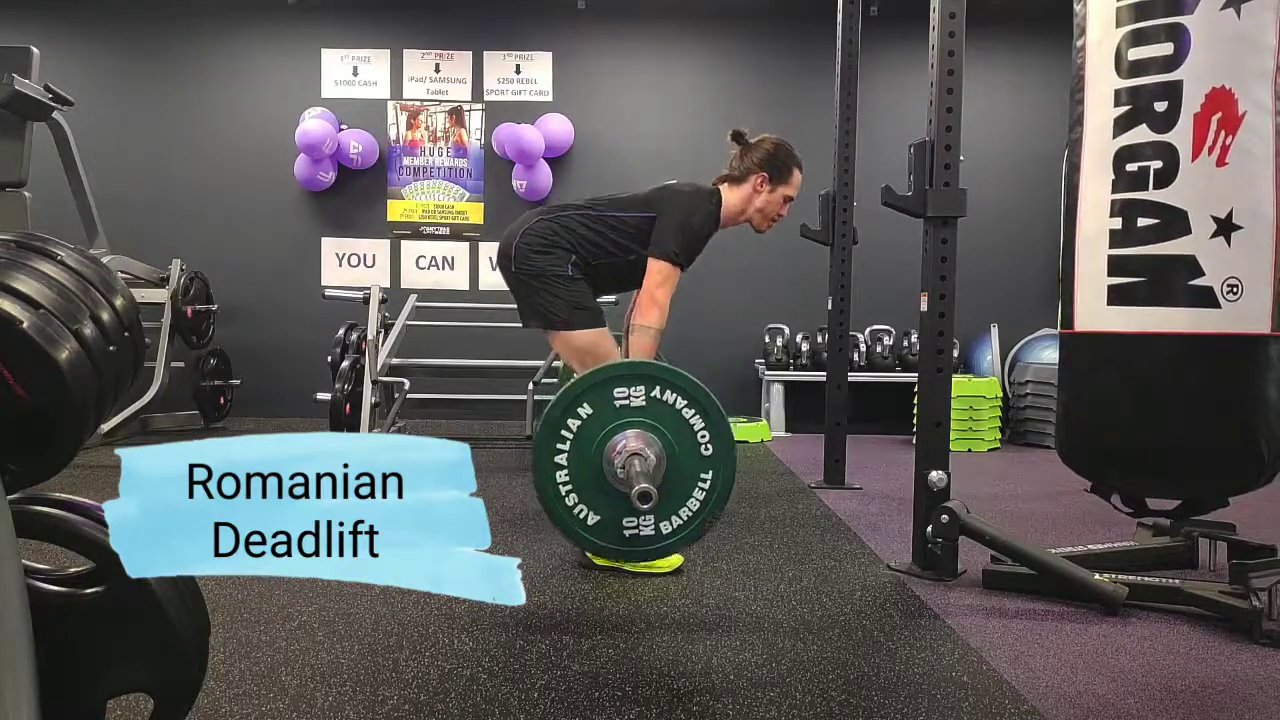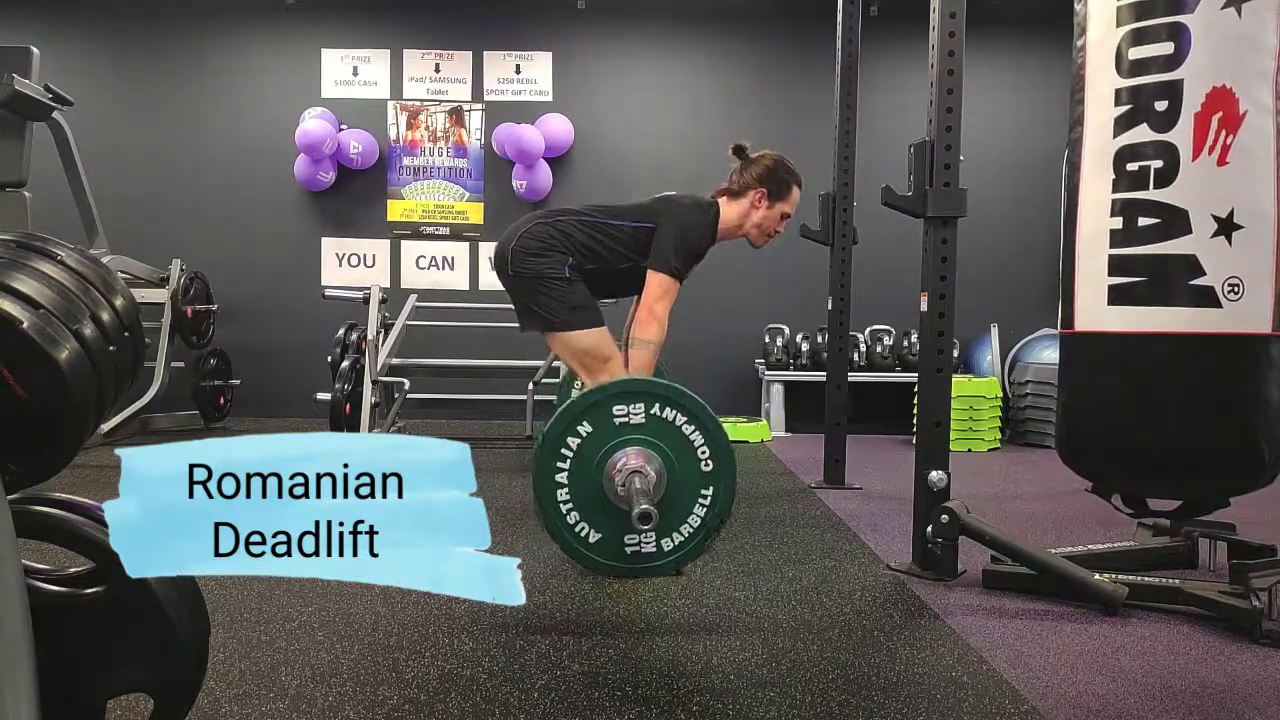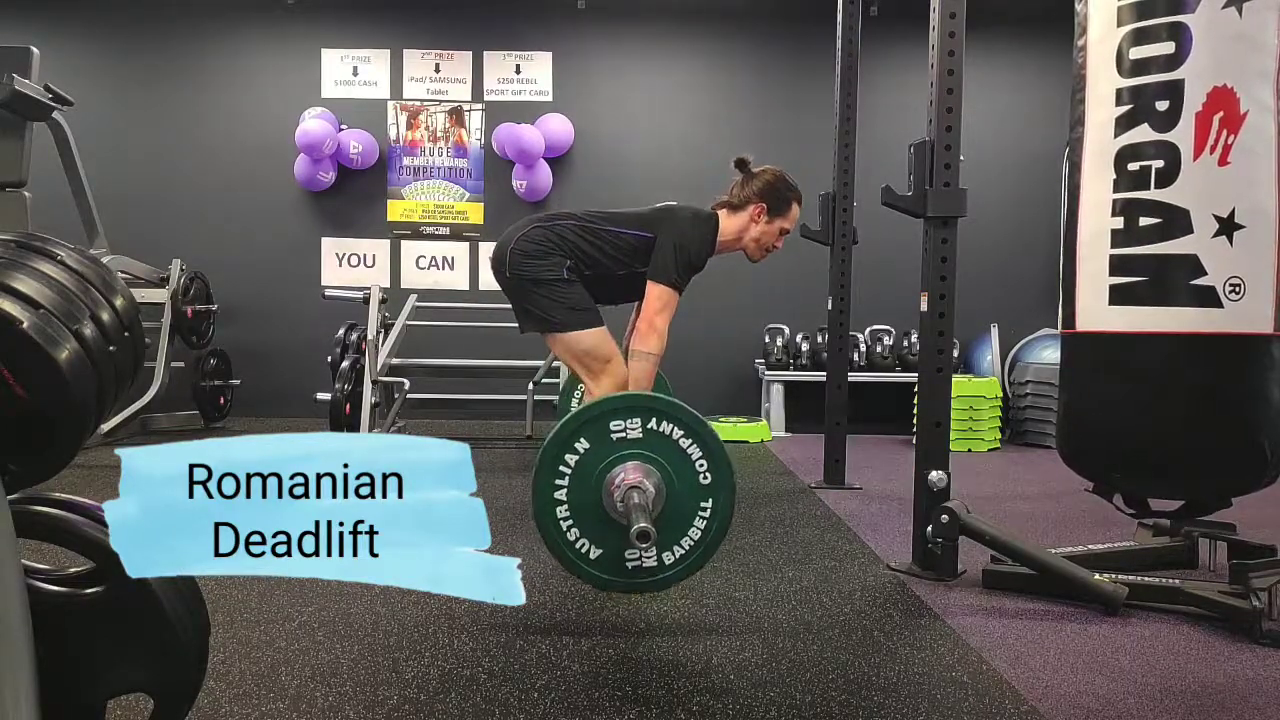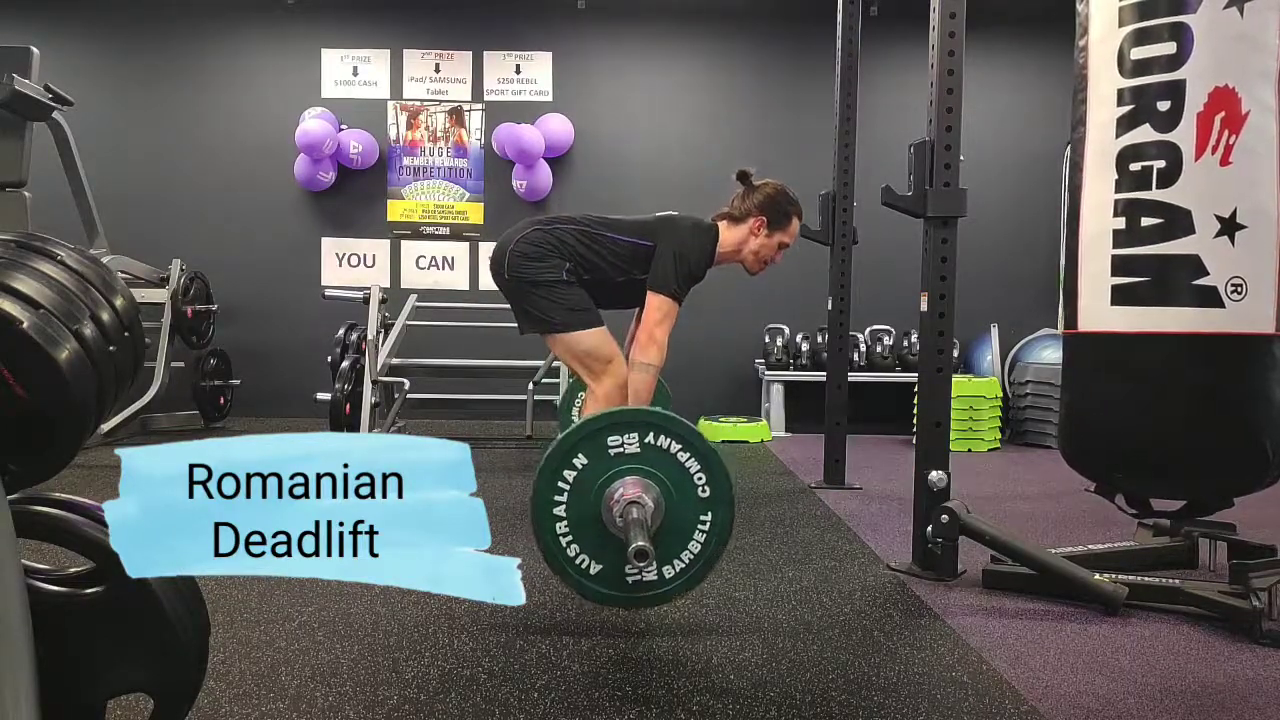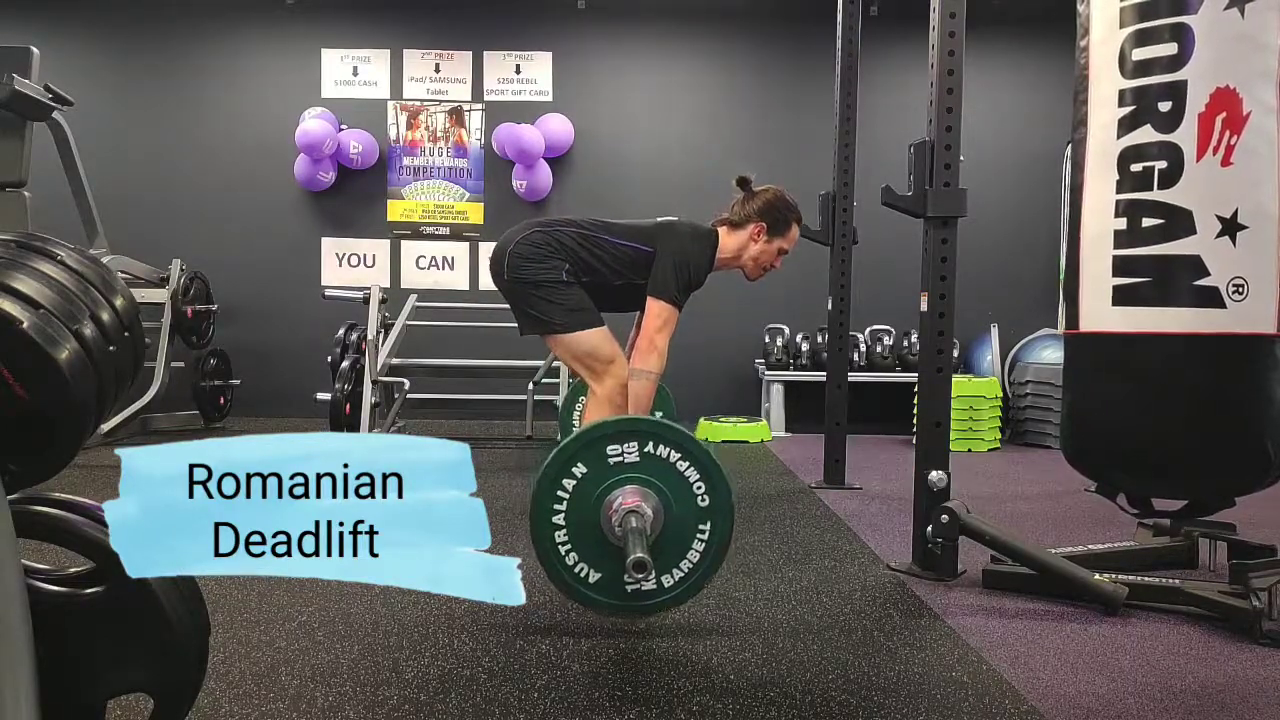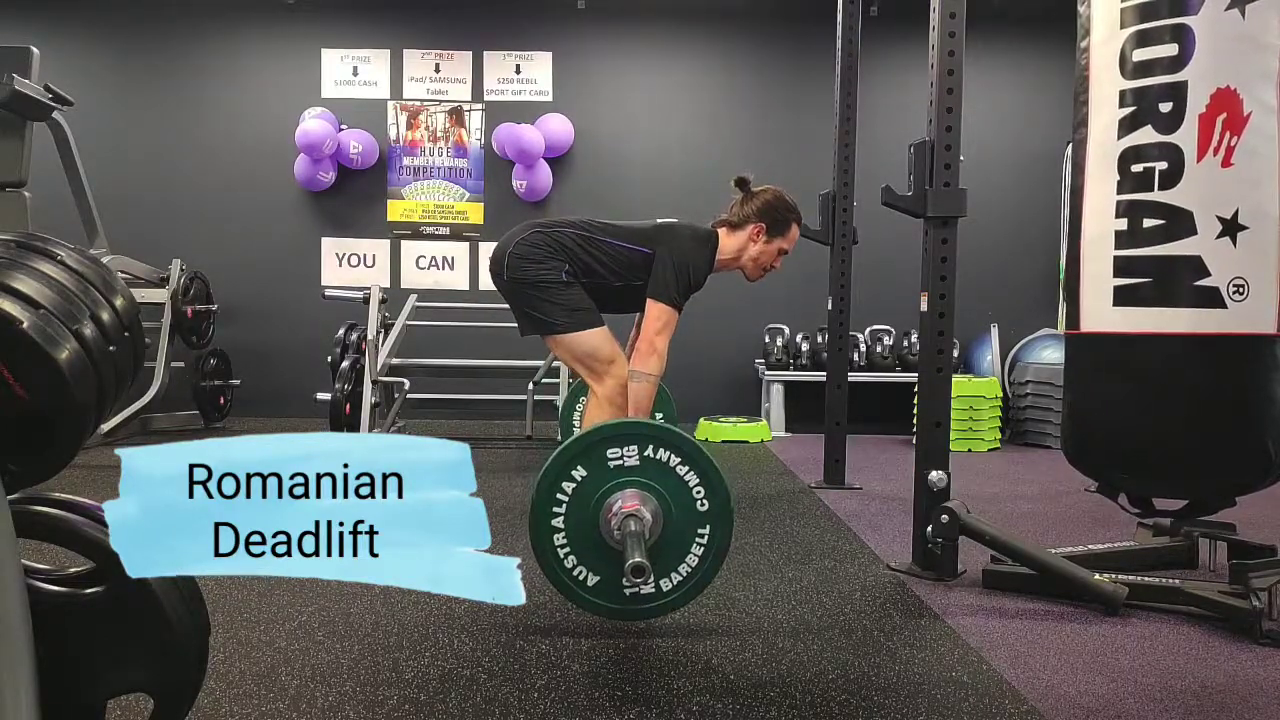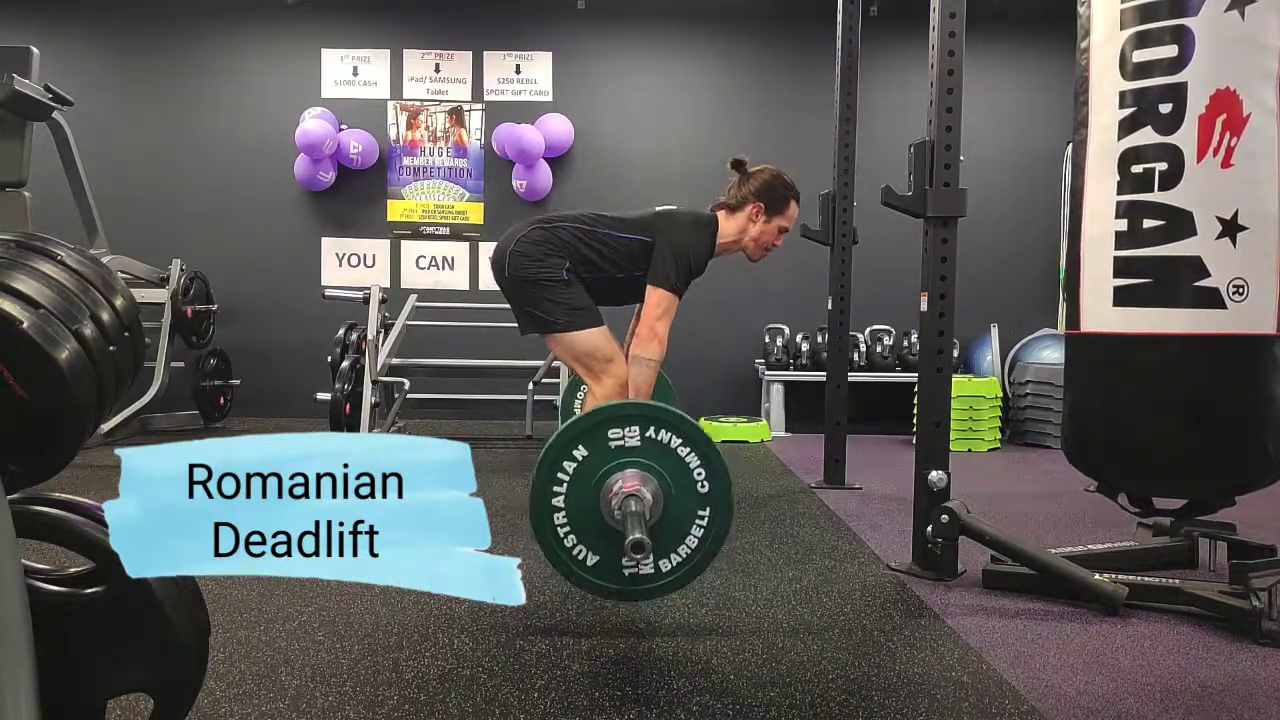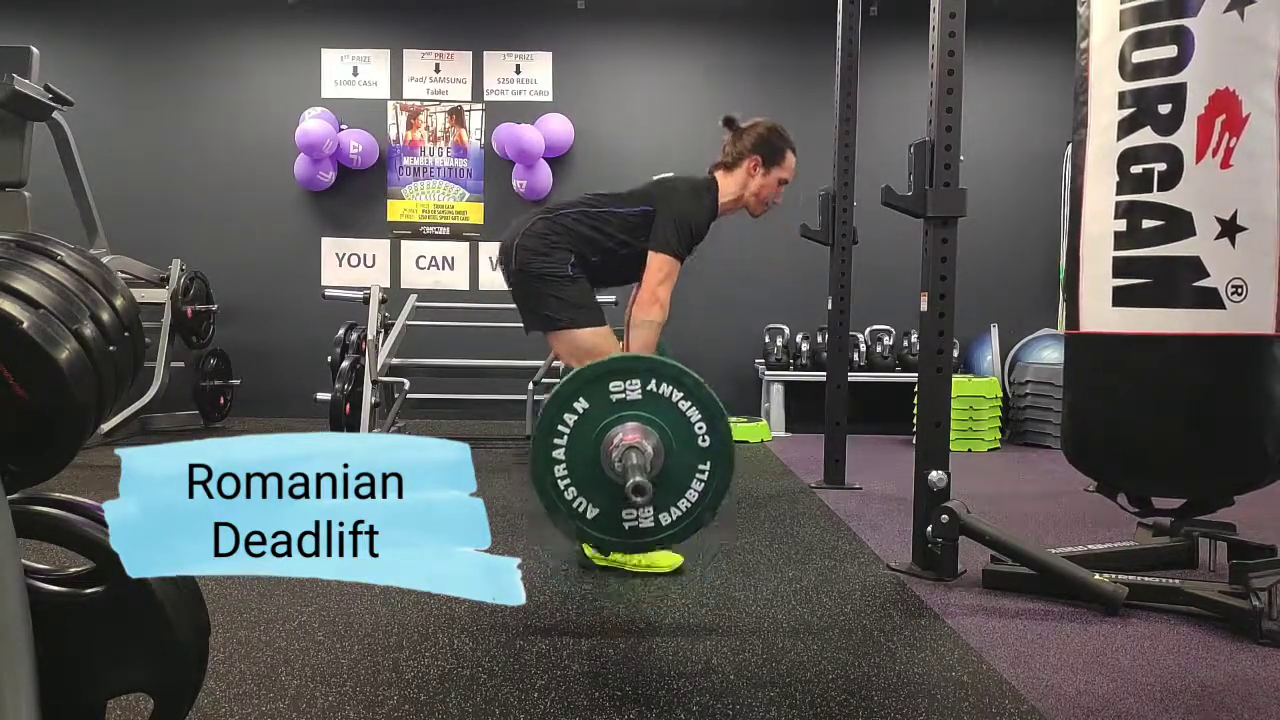
dt=0.2s
person 1, frame 1
left shoulder: (695, 207)
right shoulder: (693, 210)
left elbow: (646, 298)
right elbow: (653, 302)
left hip: (538, 254)
right hip: (542, 256)
person 1, frame 2
left shoulder: (692, 219)
right shoulder: (692, 223)
left elbow: (645, 310)
right elbow: (653, 315)
left hip: (533, 252)
right hip: (537, 254)
left knee: (605, 380)
right knee: (609, 382)
person 1, frame 3
left shoulder: (691, 231)
right shoulder: (690, 234)
left elbow: (645, 322)
right elbow: (652, 327)
left hip: (530, 253)
right hip: (535, 255)
left knee: (607, 379)
right knee: (610, 382)
person 1, frame 4
left shoulder: (691, 240)
right shoulder: (689, 244)
left elbow: (644, 332)
right elbow: (652, 338)
left hip: (529, 255)
right hip: (534, 258)
left knee: (608, 378)
right knee: (611, 380)
person 1, frame 5
left shoulder: (690, 246)
right shoulder: (688, 249)
left elbow: (644, 338)
right elbow: (652, 344)
left hip: (527, 257)
right hip: (533, 260)
left knee: (609, 377)
right knee: (612, 380)
person 1, frame 6
left shoulder: (691, 249)
right shoulder: (688, 252)
left elbow: (644, 340)
right elbow: (651, 347)
left hip: (526, 257)
right hip: (532, 260)
left knee: (610, 380)
right knee: (613, 381)
person 1, frame 7
left shoulder: (690, 234)
right shoulder: (688, 239)
left elbow: (645, 326)
right elbow: (652, 333)
left hip: (529, 255)
right hip: (535, 258)
left knee: (608, 377)
right knee: (611, 381)
person 1, frame 8
left shoulder: (693, 197)
right shoulder: (689, 201)
left elbow: (646, 291)
right elbow: (653, 298)
left hip: (540, 256)
right hip: (538, 255)
